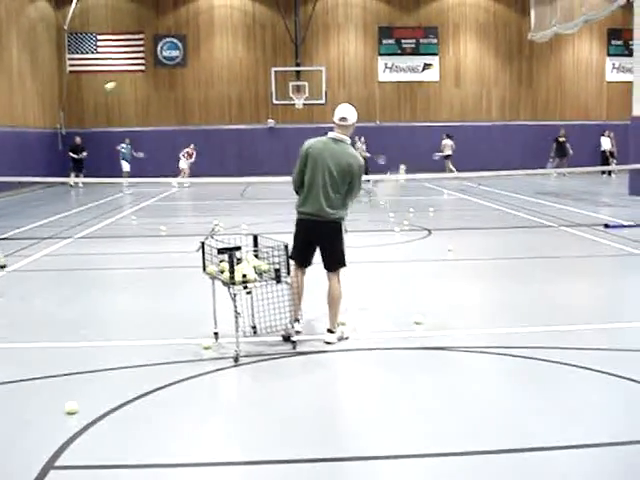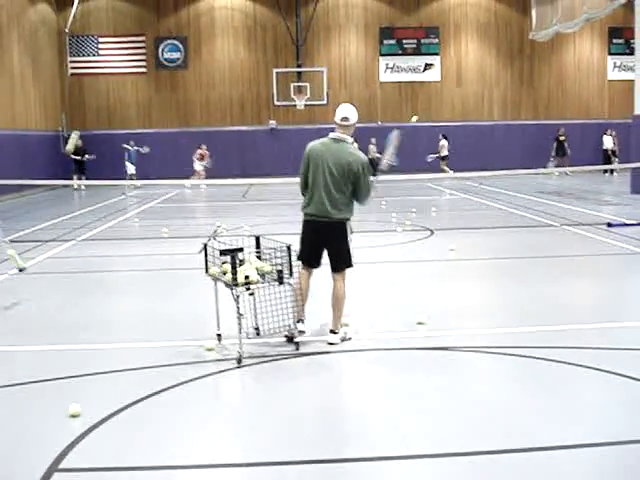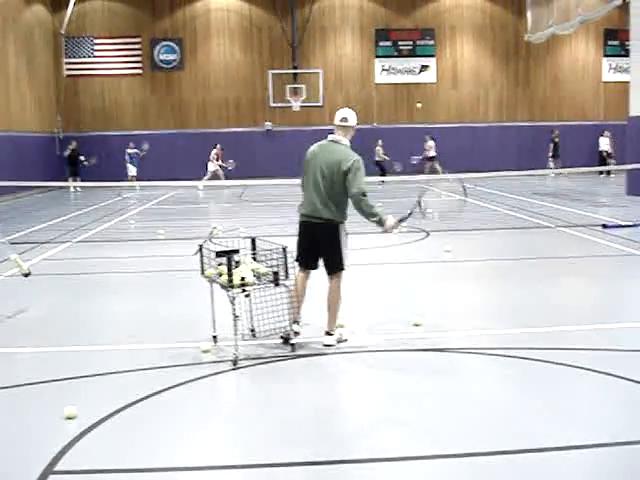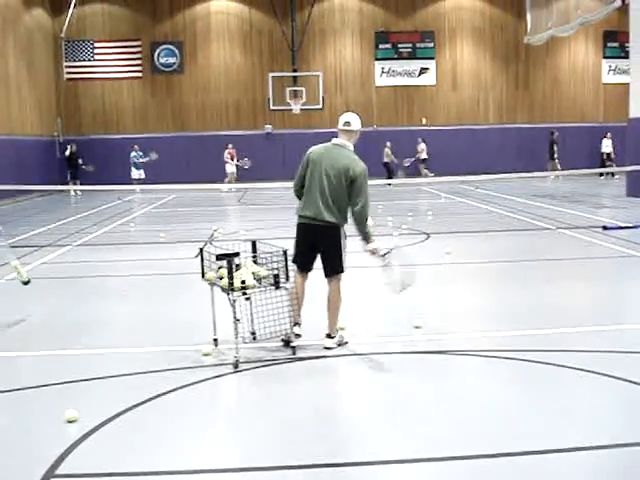
dt=0.2s
person 1, frame 1
left shoulder: (310, 146)
right shoulder: (356, 159)
left elbow: (296, 183)
right elbow: (351, 195)
left hip: (305, 218)
right hip: (332, 222)
left knee: (299, 269)
right knee: (333, 275)
left ankle: (295, 319)
right ankle: (333, 329)
person 1, frame 2
left shoulder: (312, 148)
right shoulder: (358, 158)
left elbow: (303, 185)
right elbow: (362, 197)
left hip: (311, 219)
right hip: (337, 223)
left knee: (305, 270)
right knee: (338, 276)
left ankle: (299, 320)
right ankle: (336, 330)
person 1, frame 3
left shoulder: (313, 149)
right shoulder: (352, 160)
right elbow: (358, 198)
right wrist: (381, 220)
left hip: (306, 220)
right hip: (331, 224)
left knee: (303, 270)
right knee: (335, 277)
left ankle: (295, 321)
right ankle: (331, 332)
person 1, frame 4
left shoulder: (314, 151)
right shoulder: (358, 166)
left elbow: (297, 187)
right elbow: (360, 207)
right wrist: (367, 239)
left hip: (306, 222)
right hip: (332, 226)
left knee: (301, 273)
right knee: (334, 280)
left ankle: (296, 324)
right ankle: (332, 334)
